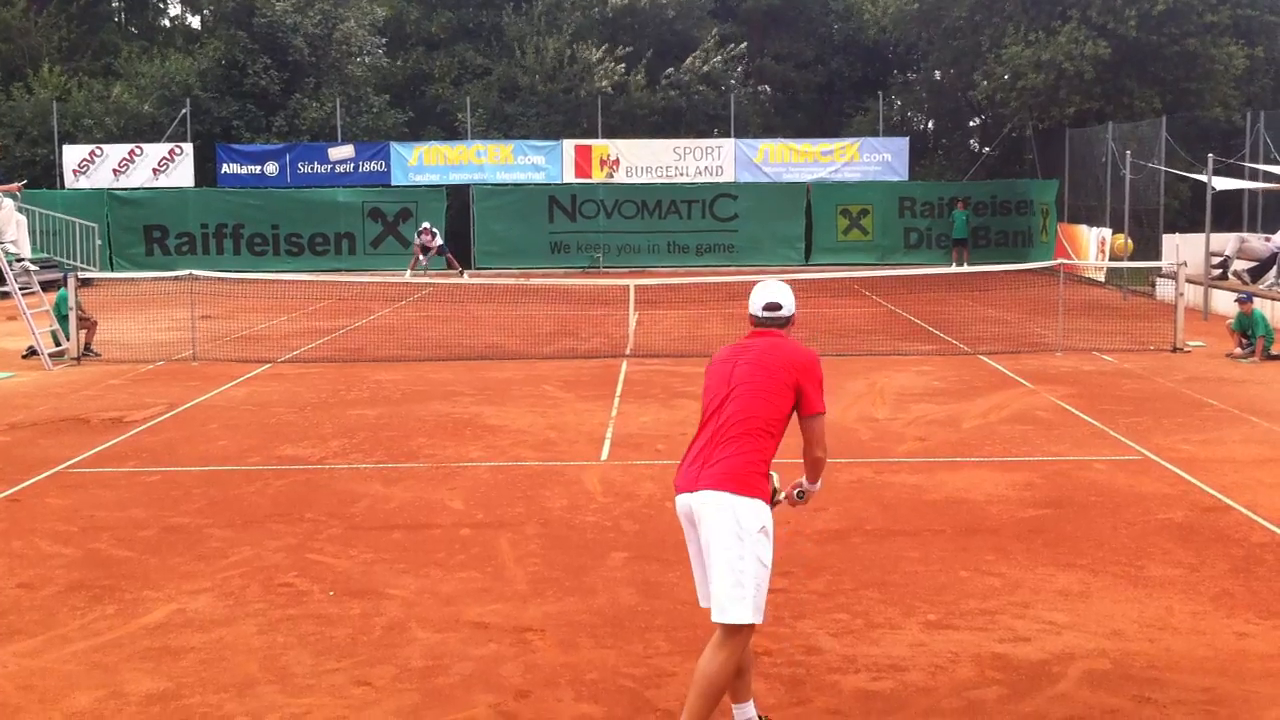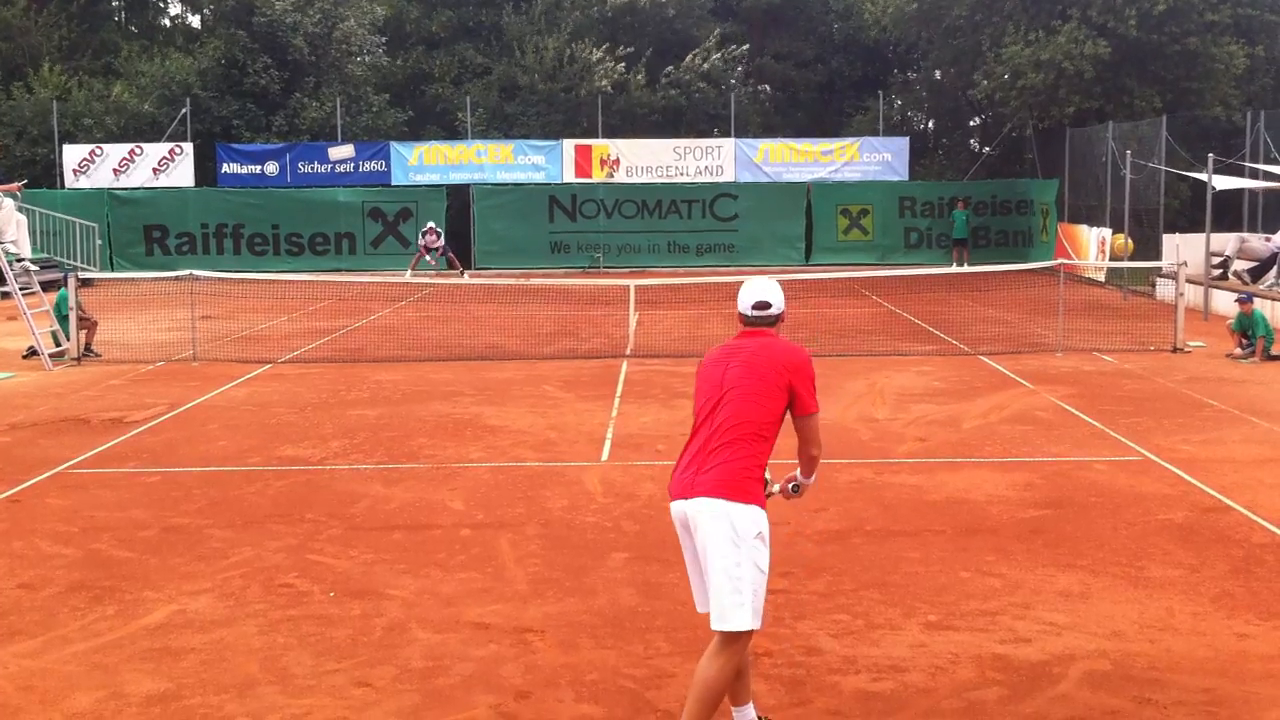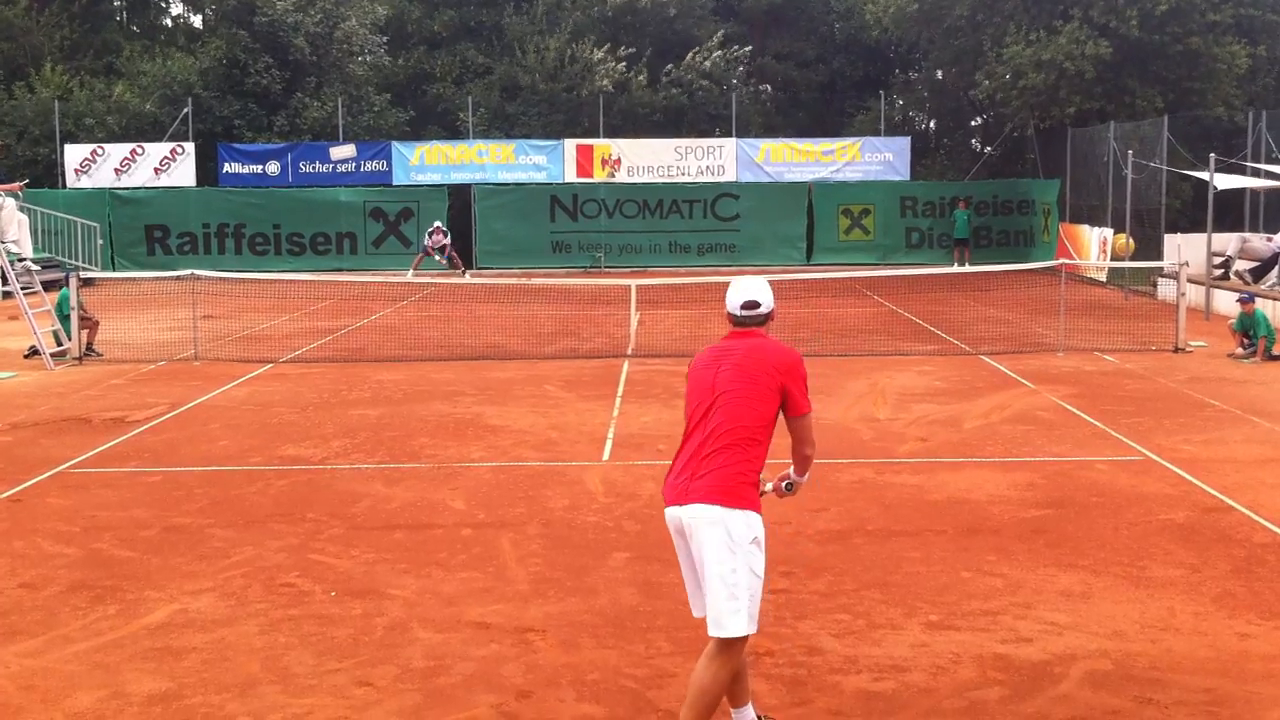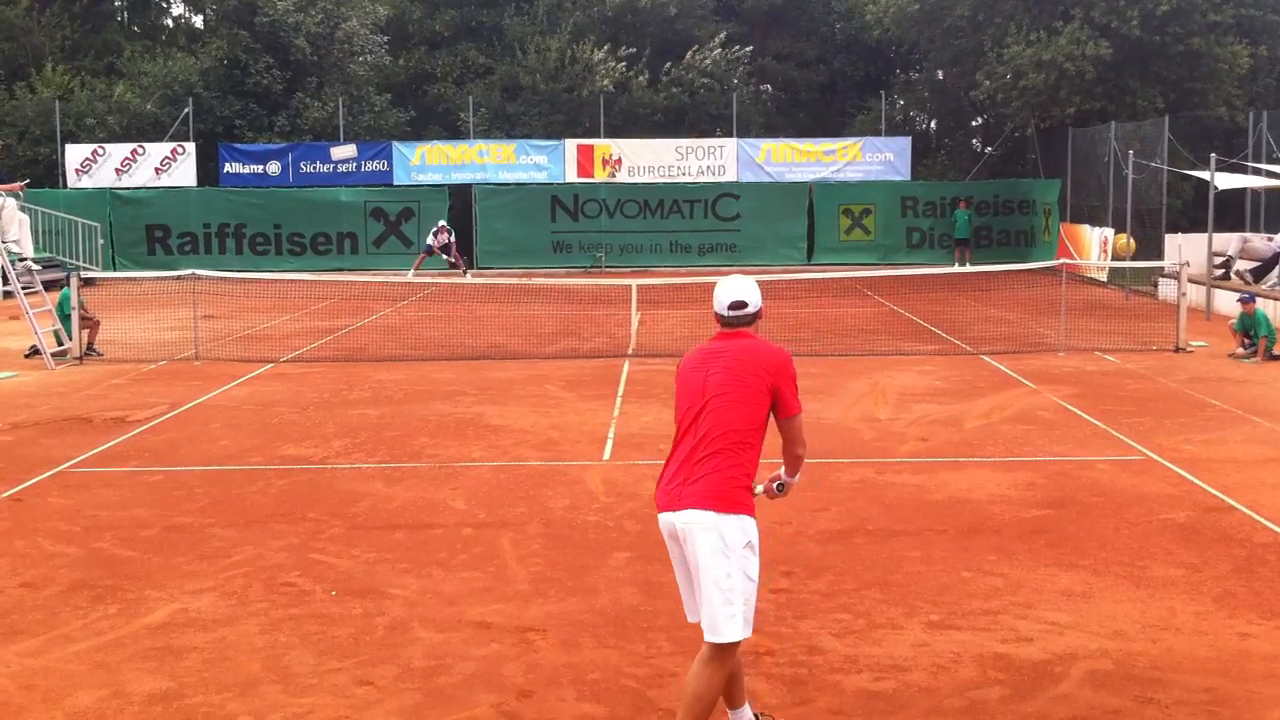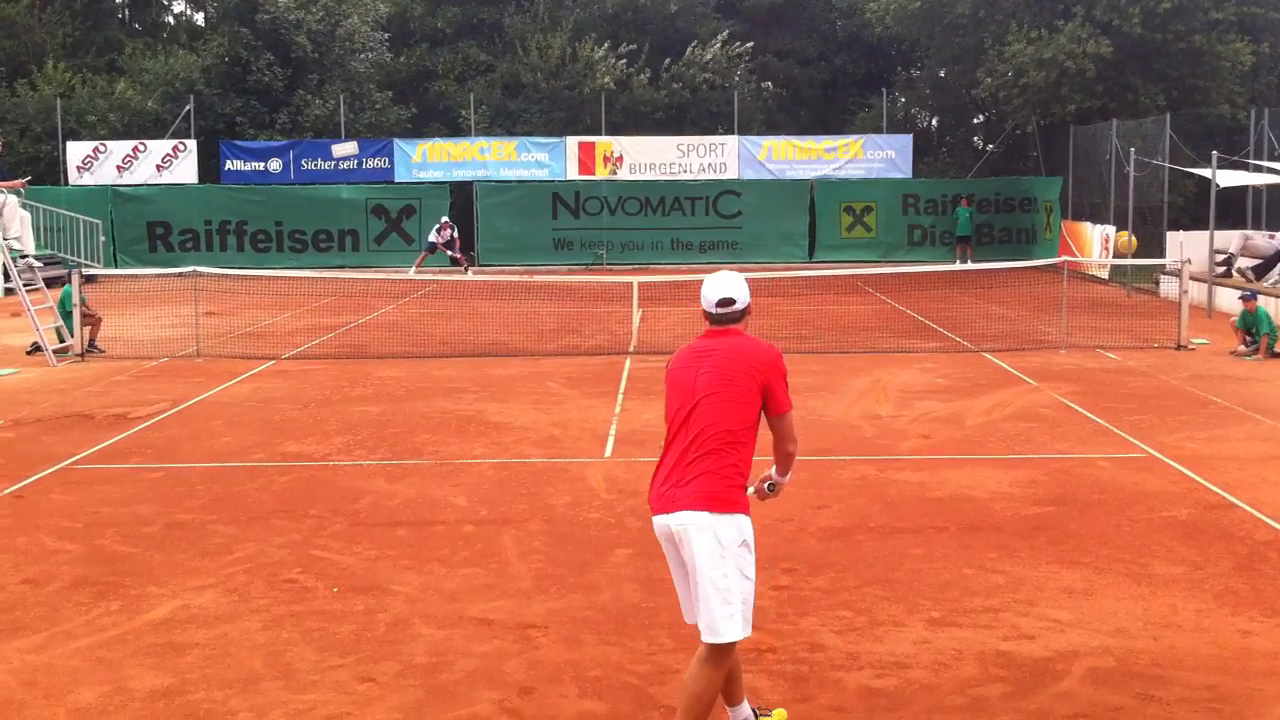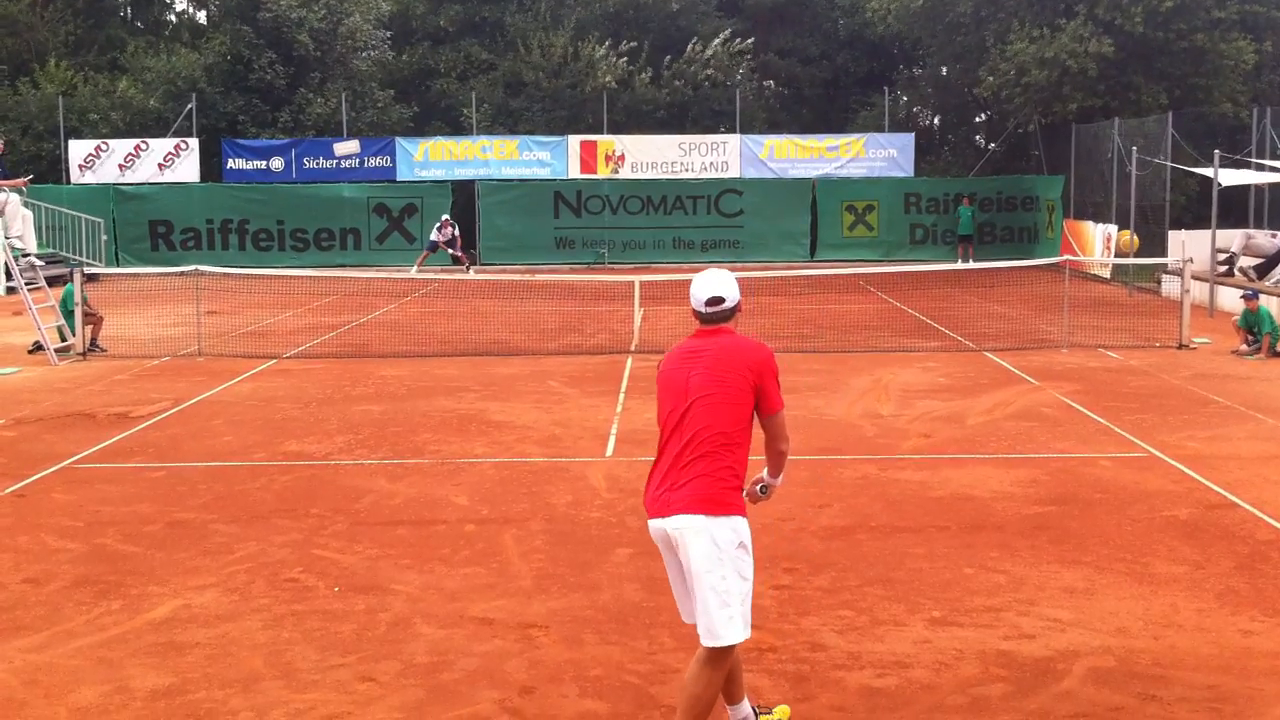
dt=0.1s
person 1, frame 1
left shoulder: (722, 357)
right shoulder: (802, 359)
right elbow: (816, 450)
right wrist: (808, 487)
left hip: (690, 490)
right hip: (734, 496)
left knee: (736, 619)
right knee: (735, 628)
person 1, frame 2
left shoulder: (711, 358)
right shoulder: (794, 358)
right elbow: (811, 447)
right wrist: (802, 480)
left hip: (684, 495)
right hip: (730, 502)
left knee: (732, 624)
right knee: (733, 633)
person 1, frame 3
left shoulder: (702, 359)
right shoulder: (784, 359)
right elbow: (805, 446)
right wrist: (797, 477)
left hip: (679, 501)
right hip: (726, 506)
left knee: (730, 627)
right knee: (729, 636)
person 1, frame 4
left shoulder: (690, 360)
right shoulder: (774, 359)
right elbow: (796, 447)
right wrist: (788, 478)
left hip: (671, 505)
right hip: (719, 511)
left knee: (724, 629)
right knee: (722, 640)
person 1, frame 5
left shoulder: (680, 359)
right shoulder: (763, 356)
right elbow: (787, 444)
right wrist: (779, 478)
left hip: (666, 507)
right hip: (714, 511)
left knee: (722, 628)
right knee: (721, 638)
person 1, frame 6
left shoulder: (671, 359)
right shoulder: (755, 355)
right elbow: (779, 443)
right wrist: (771, 480)
left hip: (662, 509)
right hip: (710, 513)
left knee: (720, 629)
right knee: (720, 641)
